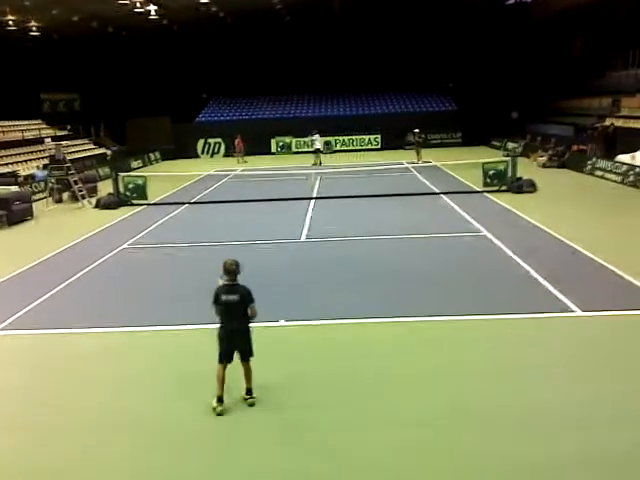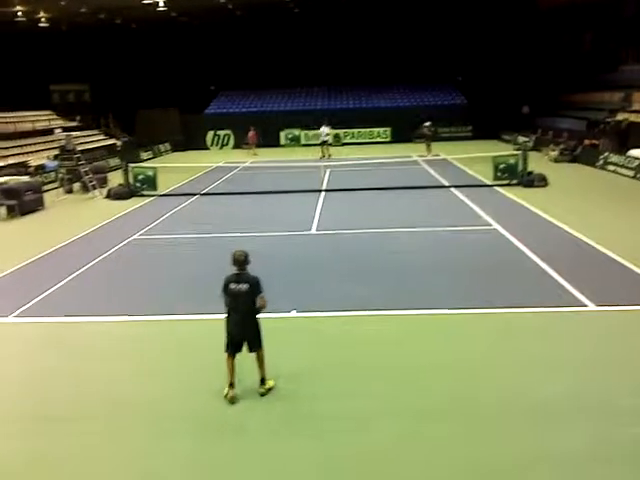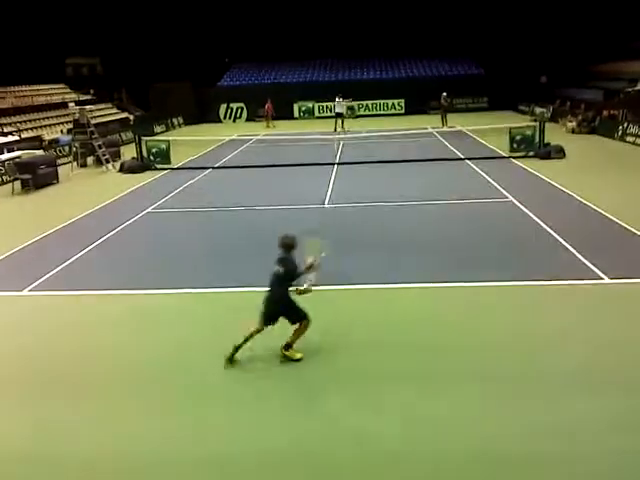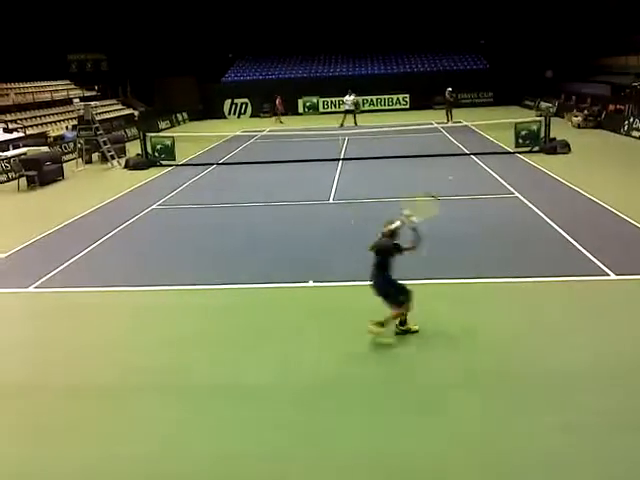
dt=0.5s
person 1, frame 1
left shoulder: (219, 290)
right shoulder: (244, 290)
left elbow: (218, 312)
right elbow: (253, 313)
left hip: (225, 332)
right hip: (242, 332)
left knee: (222, 364)
right knee: (246, 362)
left ankle: (219, 401)
right ankle: (249, 394)
person 1, frame 2
left shoulder: (228, 280)
right shoulder: (253, 280)
left elbow: (227, 302)
right elbow: (262, 304)
right wrist: (254, 311)
left hip: (233, 322)
right hip: (250, 322)
left knee: (230, 354)
right knee: (258, 350)
left ankle: (231, 388)
right ankle: (263, 384)
person 1, frame 3
left shoulder: (280, 260)
right shoulder: (290, 264)
right elbow: (298, 291)
left wrist: (307, 267)
right wrist: (307, 289)
left hip: (270, 299)
right hip: (282, 300)
left knee: (260, 327)
right knee: (305, 321)
left ankle: (235, 350)
right ankle: (287, 349)
person 1, frame 4
left shoulder: (387, 243)
right shoulder: (386, 245)
right elbow: (379, 247)
left hip: (384, 279)
right hip: (382, 282)
left knee: (407, 294)
right knee: (401, 309)
left ankle: (402, 325)
right ankle: (379, 325)
